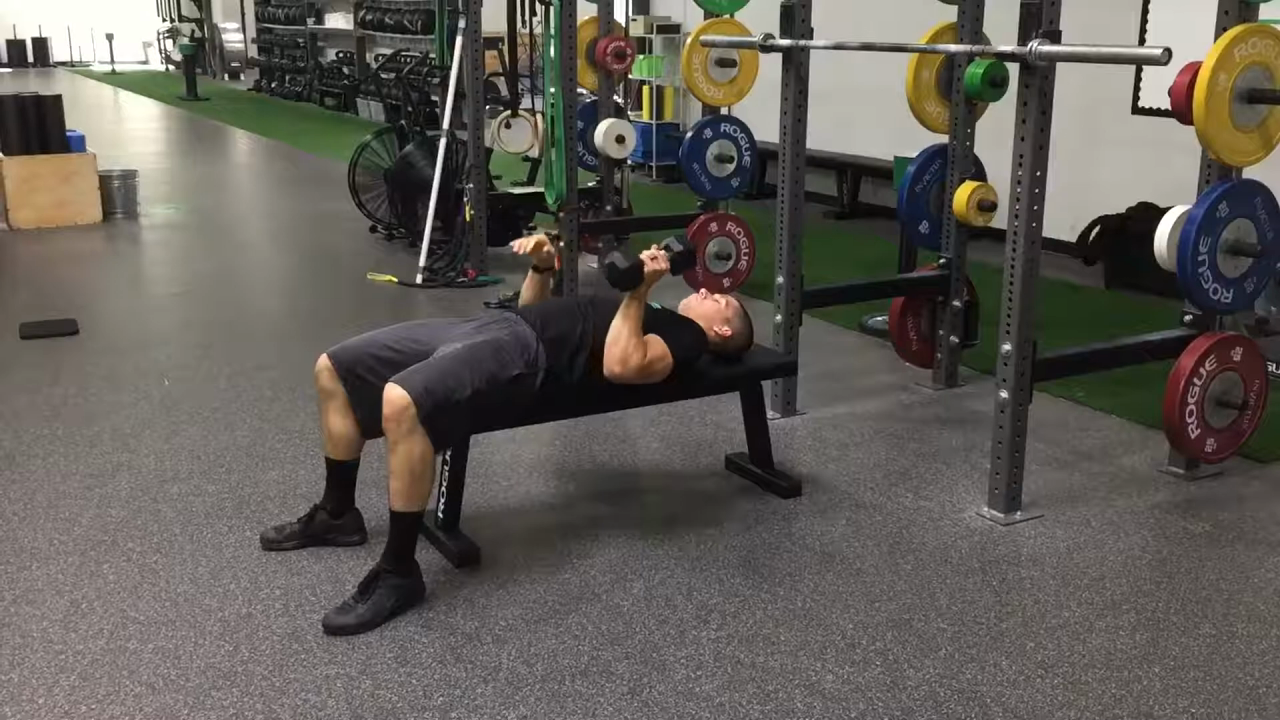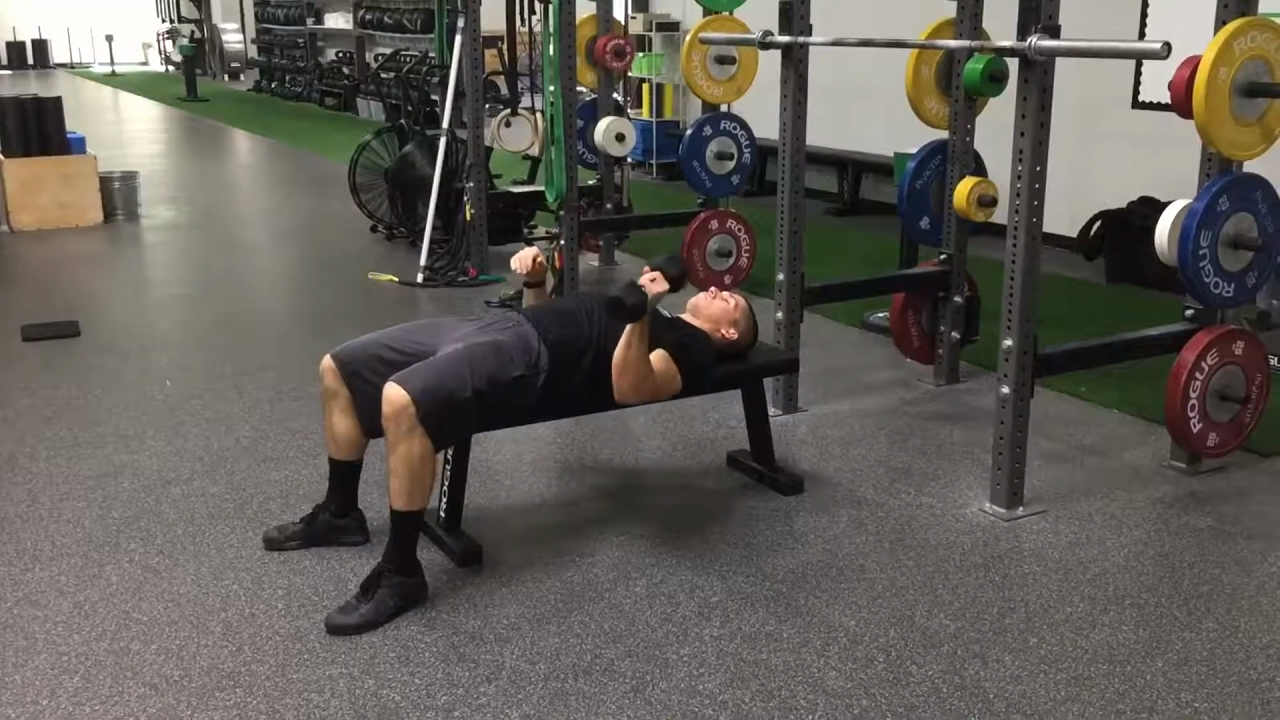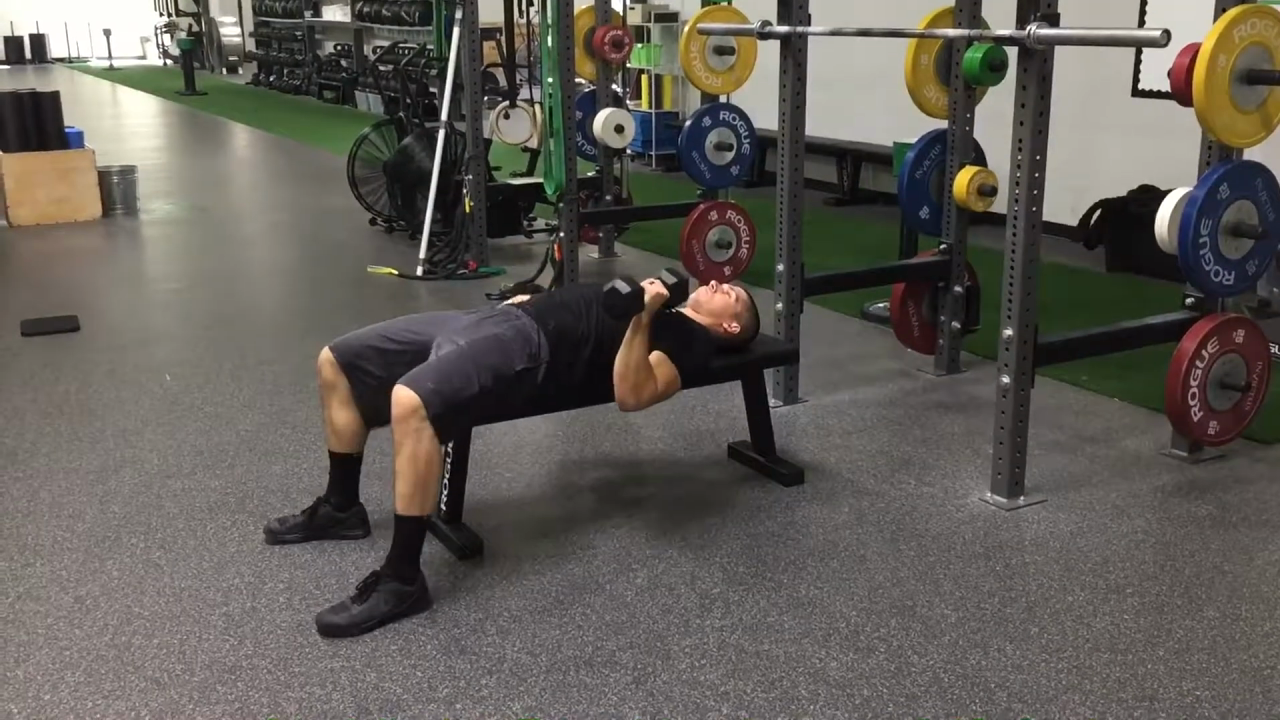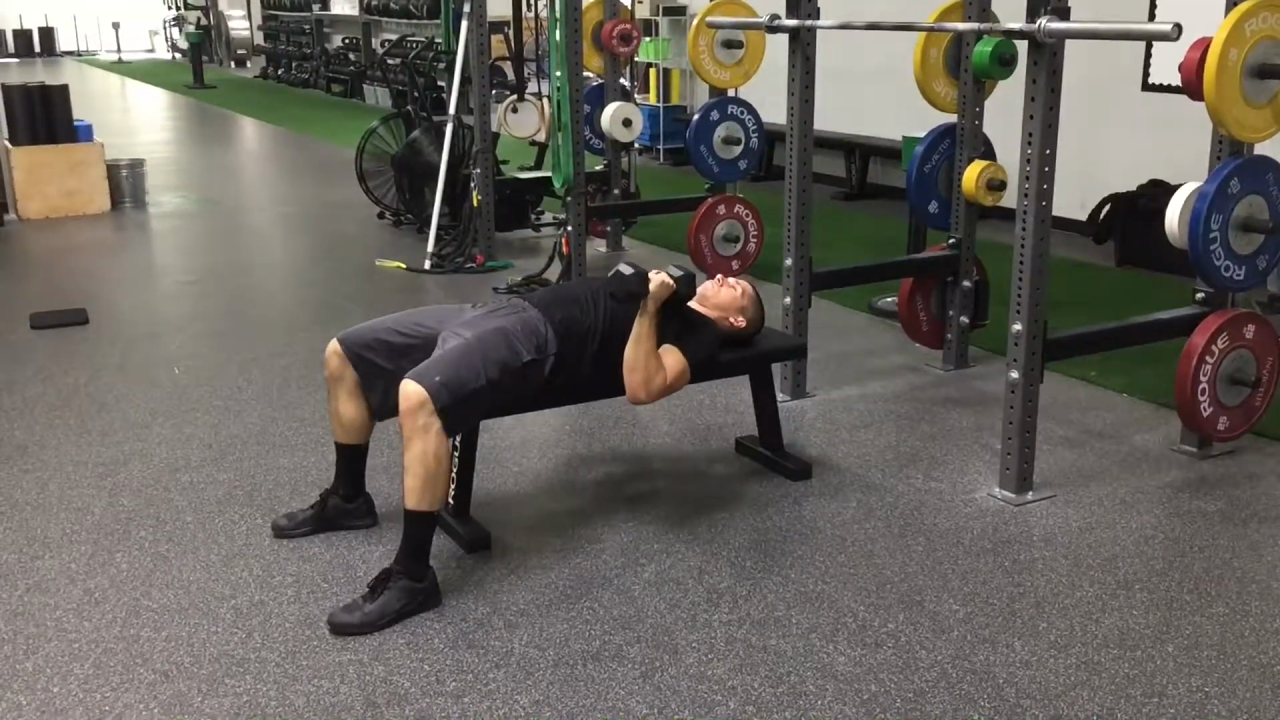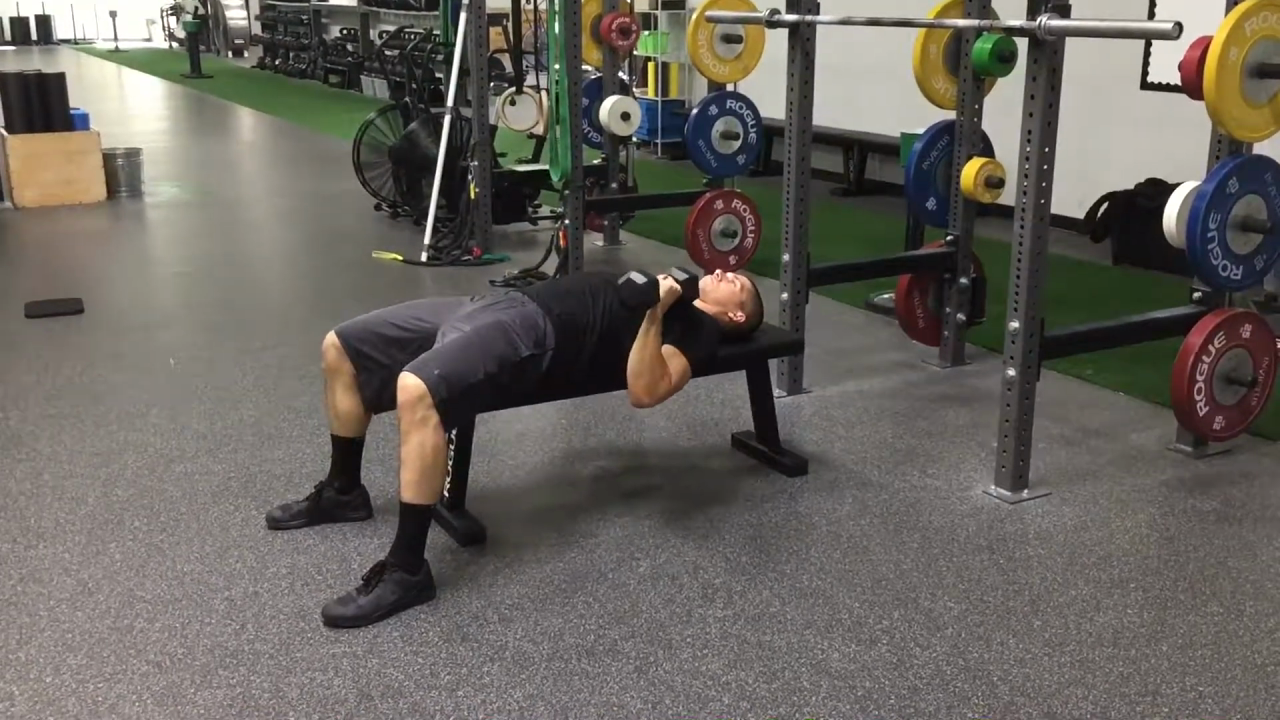
dt=0.7s
person 1, frame 1
left shoulder: (685, 338)
right shoulder: (648, 319)
left elbow: (618, 366)
left wrist: (641, 287)
right wrist: (542, 266)
left hip: (522, 355)
left knee: (402, 403)
right knee: (334, 369)
left ankle: (398, 573)
right ankle: (337, 514)
person 1, frame 2
left shoulder: (692, 346)
right shoulder: (650, 322)
left elbow: (629, 389)
left wrist: (643, 310)
right wrist: (534, 281)
left hip: (524, 357)
right hip: (499, 328)
left knee: (402, 402)
right knee: (338, 369)
left ankle: (400, 573)
right ankle: (340, 513)
person 1, frame 3
left shoulder: (691, 339)
right shoulder: (656, 312)
left elbow: (630, 394)
left wrist: (643, 317)
right wrist: (529, 298)
left hip: (525, 346)
left knee: (411, 403)
right knee: (337, 363)
left ankle: (401, 578)
right ankle: (340, 507)
person 1, frame 4
left shoulder: (698, 332)
right shoulder: (662, 299)
left elbow: (641, 387)
left wrist: (650, 305)
left hip: (533, 341)
left knee: (418, 398)
right knee: (343, 356)
left ankle: (412, 576)
right ankle: (348, 499)
person 1, frame 5
left shoulder: (696, 327)
right shoulder: (665, 302)
left elbow: (644, 392)
left wrist: (657, 310)
left hip: (531, 335)
left knee: (417, 391)
right knee: (341, 348)
left ankle: (406, 569)
right ankle: (342, 491)
